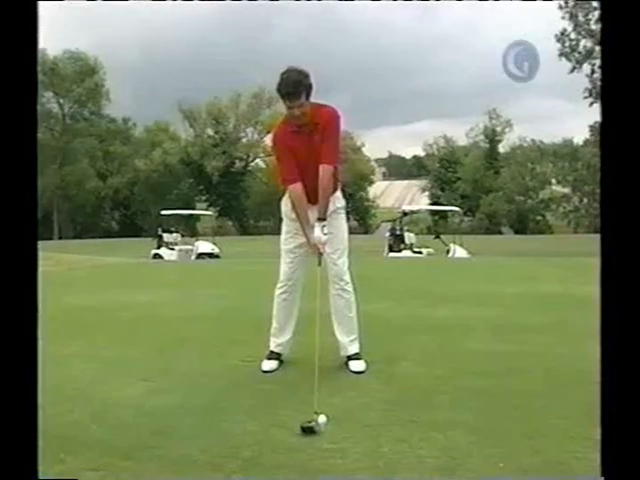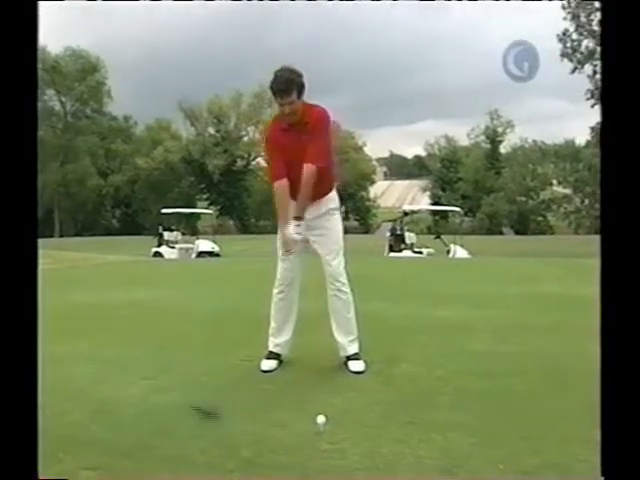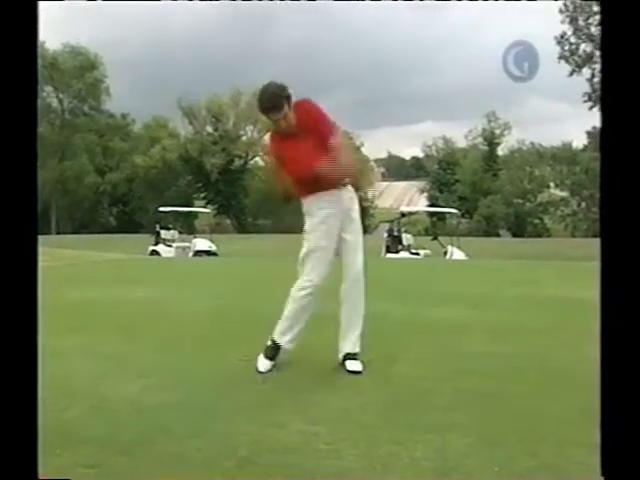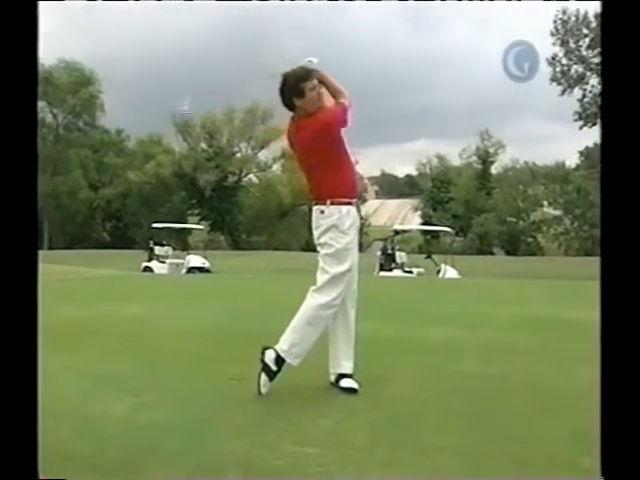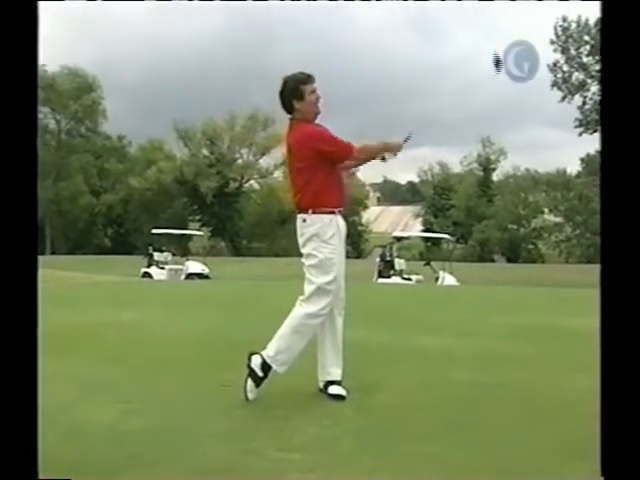
dt=1s
person 1, frame 1
left shoulder: (329, 117)
right shoulder: (281, 135)
left elbow: (327, 169)
right elbow: (293, 185)
left wrist: (321, 221)
right wrist: (308, 231)
left hip: (331, 204)
right hip: (295, 208)
left knee: (340, 276)
right knee: (288, 279)
left ankle: (351, 348)
right ankle: (277, 347)
person 1, frame 2
left shoulder: (320, 117)
right shoulder: (273, 132)
left elbow: (310, 170)
right elbow: (279, 181)
left wrist: (301, 220)
right wrist: (285, 226)
left hip: (324, 204)
right hip: (290, 206)
left knee: (336, 277)
right knee: (285, 279)
left ankle: (350, 349)
right ankle: (277, 348)
person 1, frame 3
left shoulder: (308, 109)
right shoulder: (275, 144)
left elbow: (335, 136)
right elbow: (320, 171)
left wrist: (345, 159)
right wrist: (342, 168)
left hip: (344, 198)
right hip: (320, 207)
left knee: (355, 275)
right knee: (310, 281)
left ankle: (349, 349)
right ankle: (278, 342)
person 1, frame 4
left shoulder: (296, 129)
right shoulder: (322, 125)
left elbow: (331, 102)
right elbow: (343, 99)
right wrist: (321, 74)
left hip: (340, 212)
right hip: (337, 214)
left knee: (346, 295)
right knee: (328, 292)
left ankle: (341, 370)
right ankle: (279, 356)
person 1, frame 5
left shoulder: (302, 133)
right shoulder: (310, 135)
left elbow: (339, 163)
right elbow: (355, 153)
left wrist: (376, 152)
right wrist: (385, 146)
left hip: (327, 223)
right hip: (321, 224)
left knee: (334, 303)
right knee: (317, 301)
left ankle: (330, 376)
right ankle: (266, 362)
